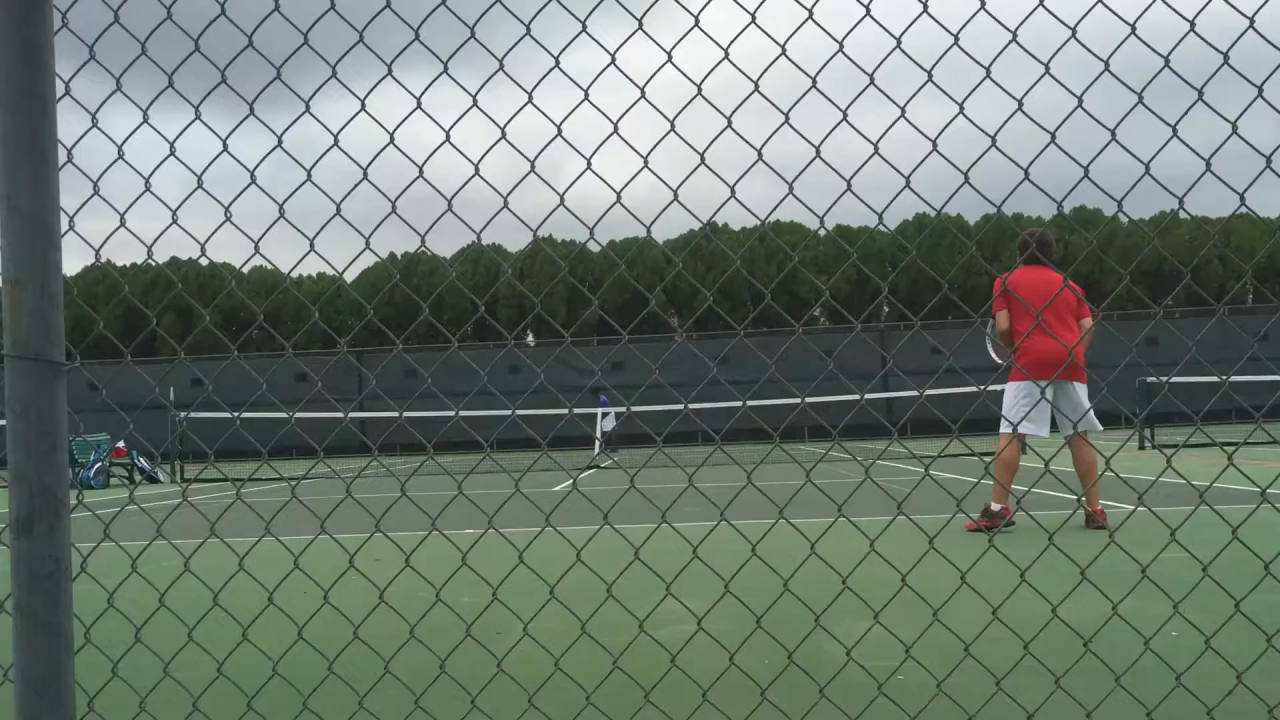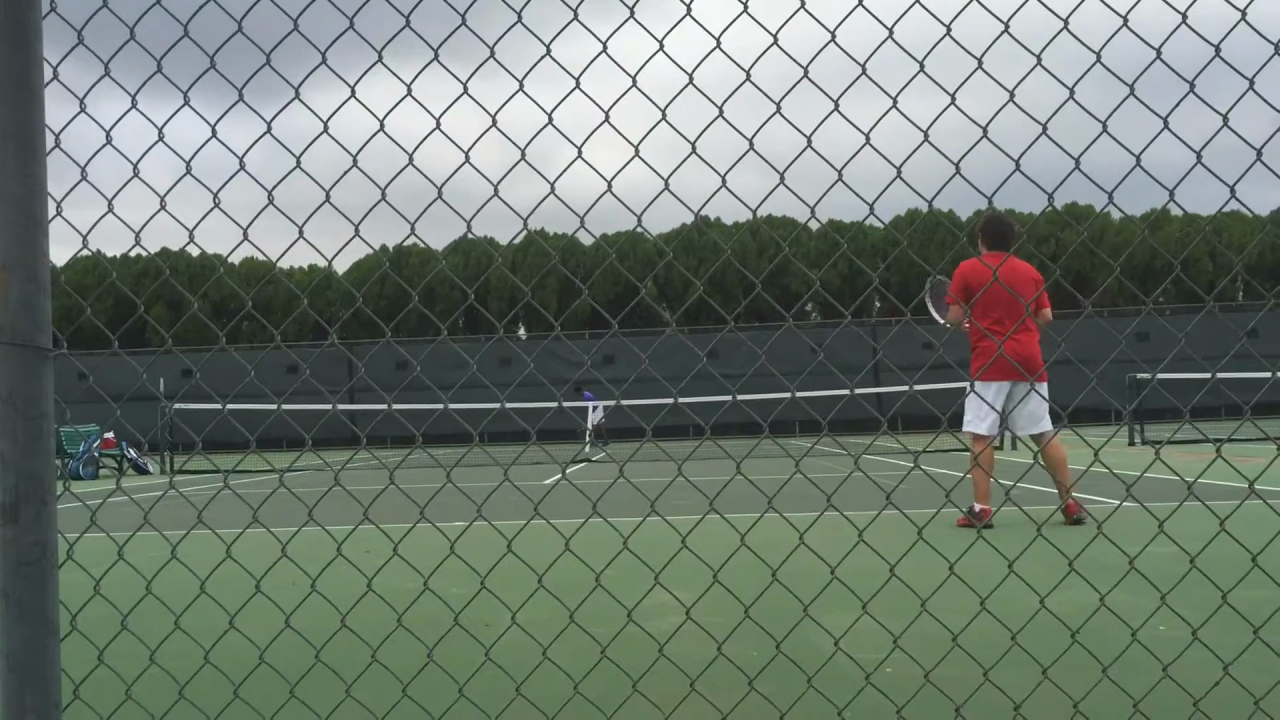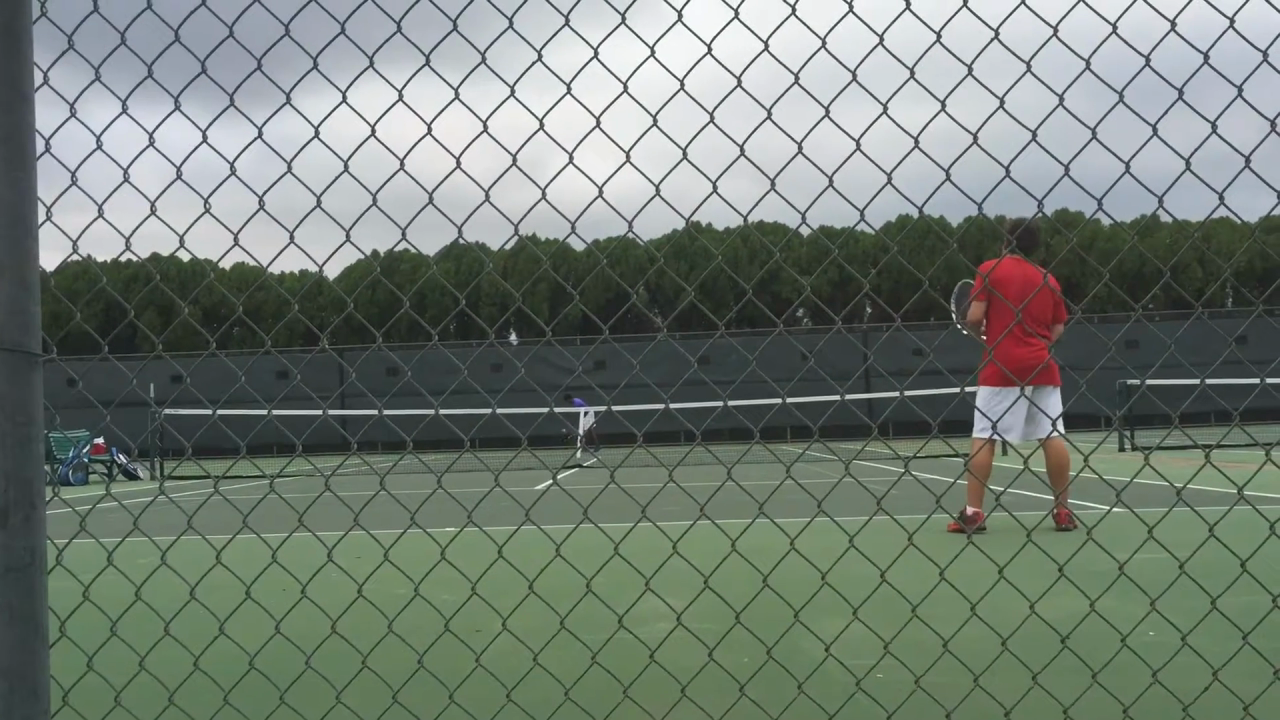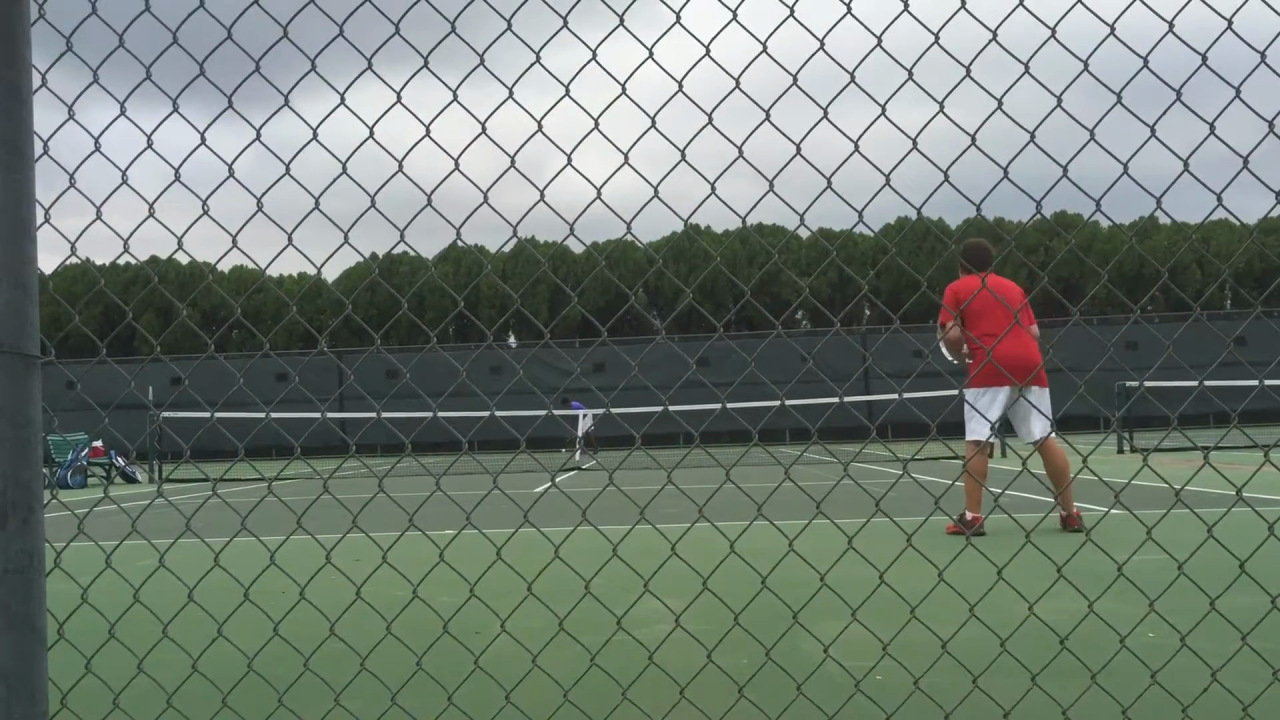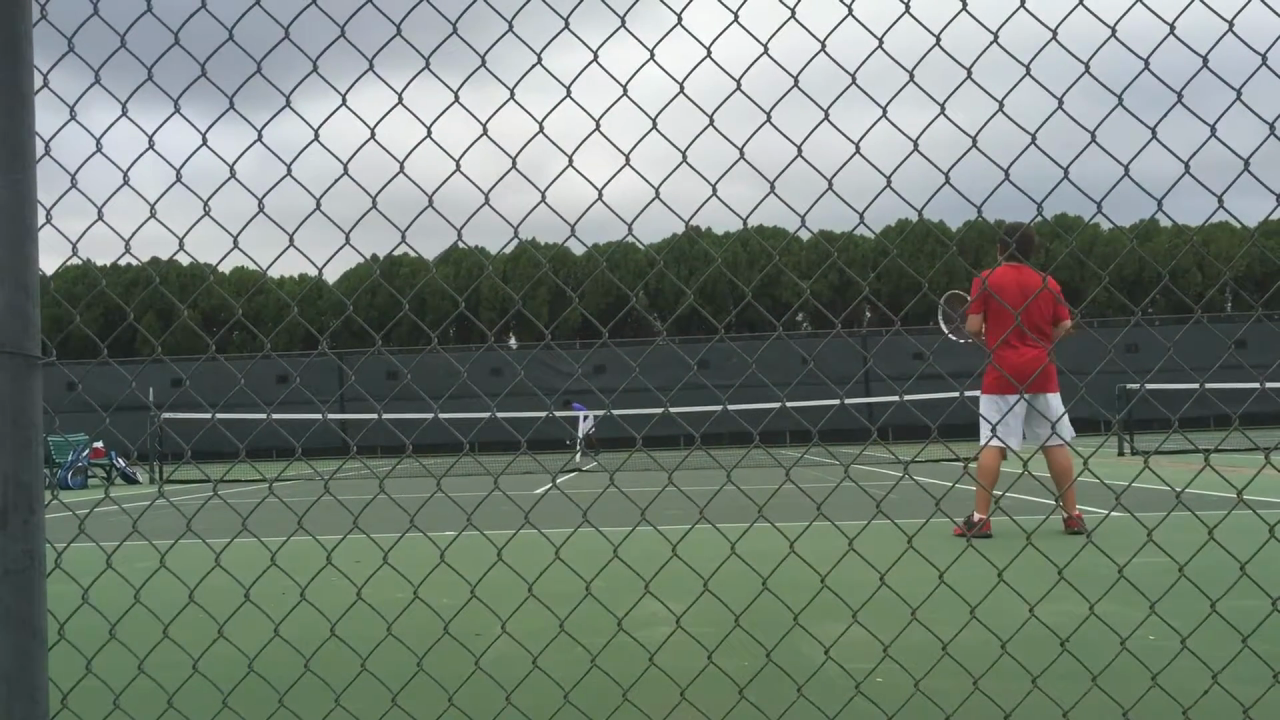
dt=0.7s
person 1, frame 1
left shoulder: (1006, 281)
right shoulder: (1068, 284)
left elbow: (1002, 327)
right elbow: (1088, 326)
left hip: (1030, 362)
right hip: (1069, 362)
left knee: (1011, 433)
right knee: (1079, 434)
left ankle: (999, 508)
right ankle: (1095, 510)
person 1, frame 2
left shoulder: (967, 269)
right shoulder: (1030, 271)
left elbow: (954, 318)
right elbow: (1046, 316)
left wrist: (970, 325)
left hip: (990, 362)
right hip: (1029, 360)
left knee: (980, 435)
right knee: (1043, 433)
left ankle: (981, 509)
right ankle: (1070, 503)
person 1, frame 3
left shoulder: (989, 270)
right shoulder: (1048, 279)
left elbow: (974, 316)
right elbow: (1057, 330)
left wrist: (982, 331)
left hip: (1001, 368)
right hip: (1042, 366)
left knee: (984, 438)
right knee: (1053, 436)
left ankle: (973, 512)
right ankle: (1063, 511)
person 1, frame 4
left shoulder: (956, 289)
right shoulder: (1013, 287)
left elbow: (953, 334)
right elbow: (1034, 332)
left wrist: (959, 353)
left hip: (990, 369)
right hip: (1030, 364)
left knee: (977, 441)
right knee: (1045, 439)
left ankle: (972, 516)
right ankle: (1070, 512)
person 1, frame 5
left shoulder: (984, 281)
right shoulder: (1047, 283)
left elbow: (973, 328)
right elbow: (1064, 328)
left hip: (1001, 374)
right hip: (1041, 373)
left knee: (992, 445)
right knee: (1055, 443)
left ankle: (981, 518)
right ankle: (1072, 515)
